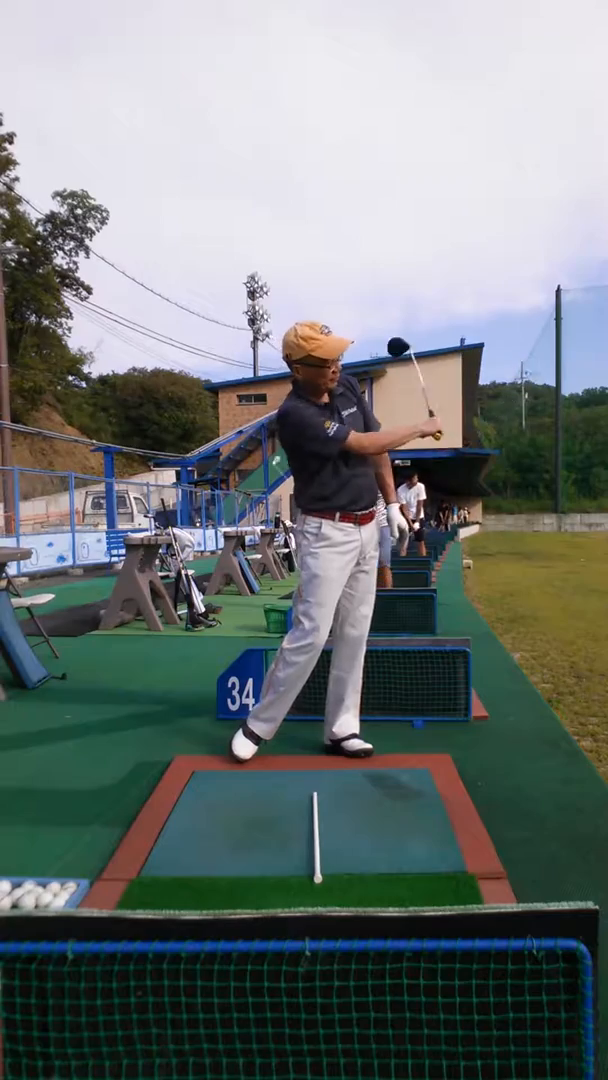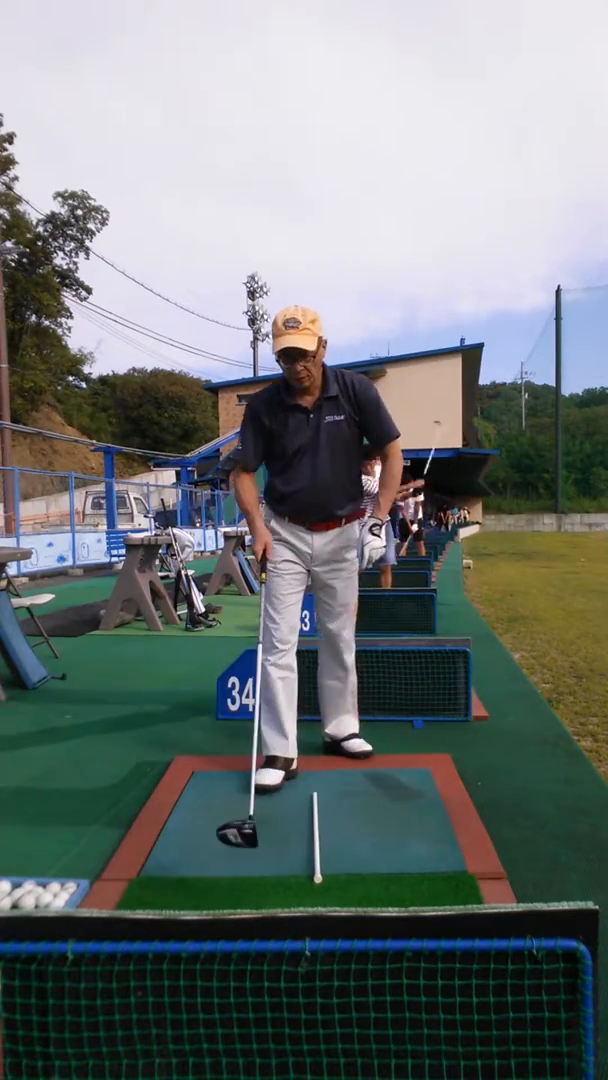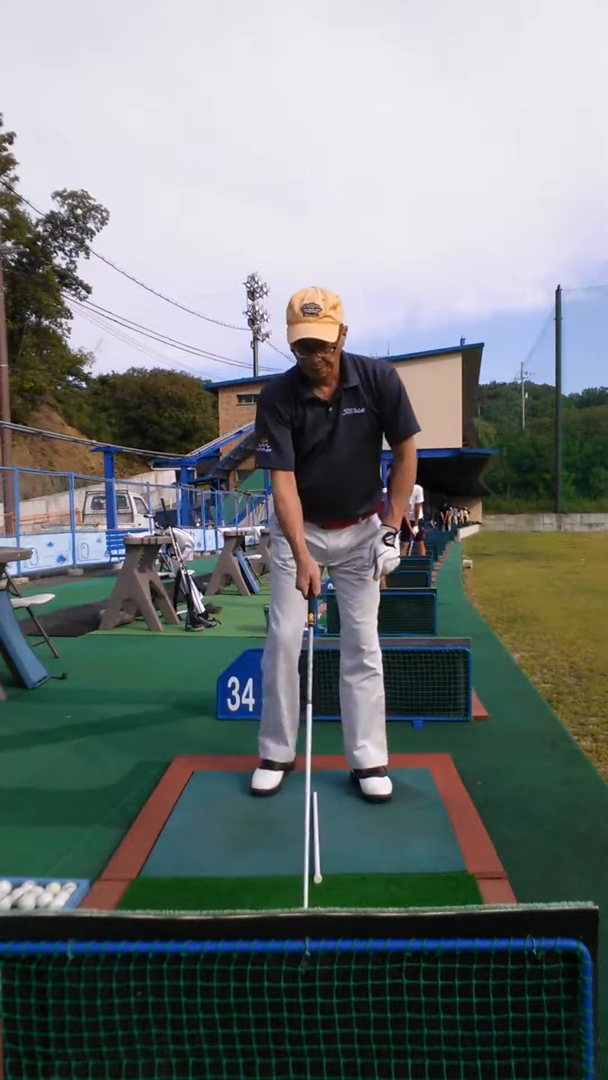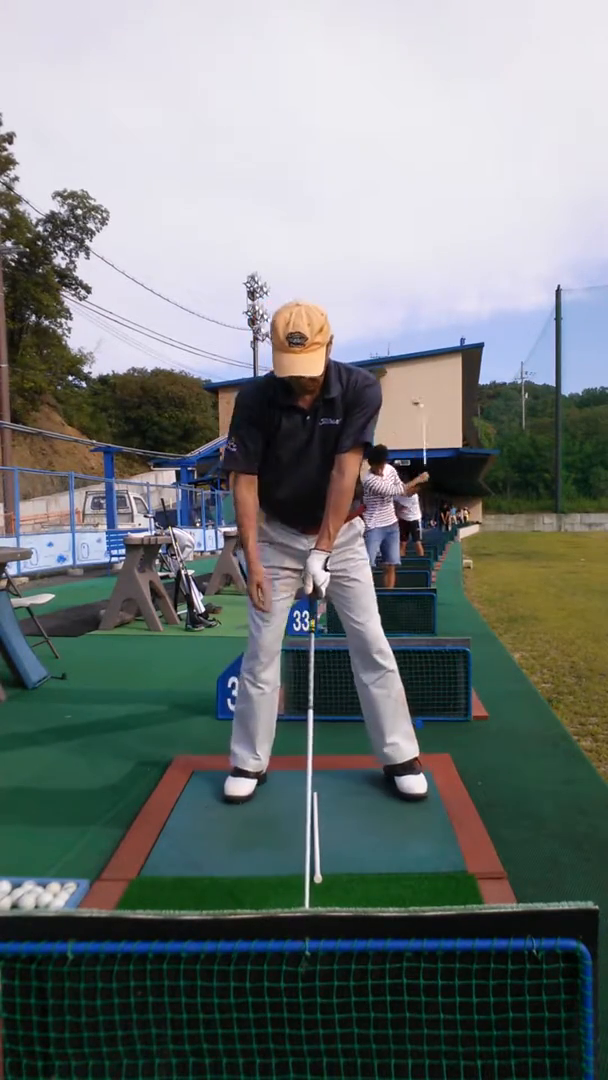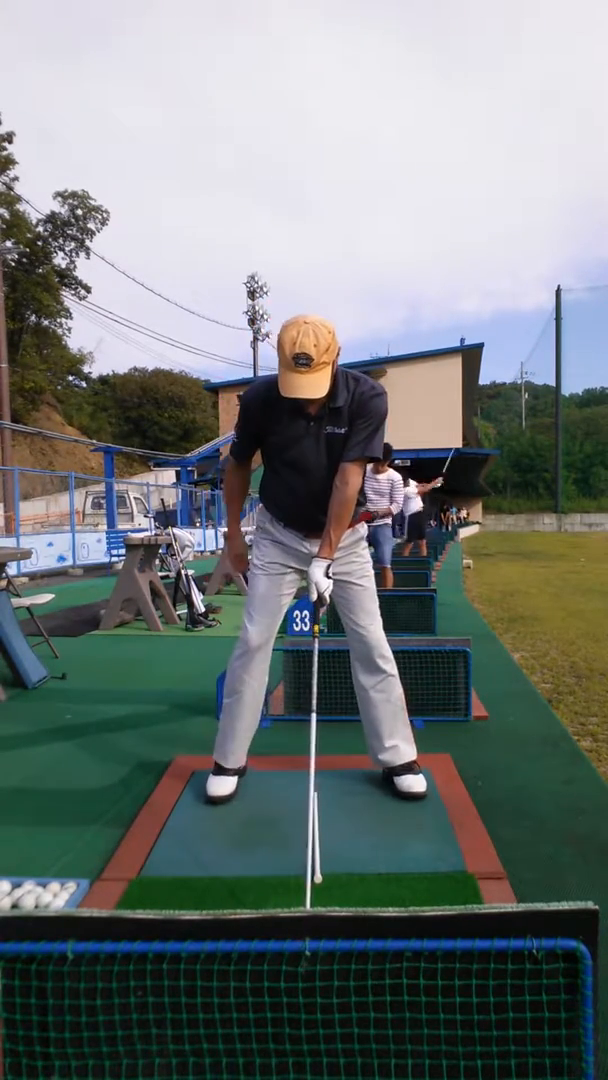
dt=1s
person 1, frame 1
left shoulder: (348, 388)
right shoulder: (295, 414)
left elbow: (374, 440)
right elbow: (360, 445)
left wrist: (392, 503)
right wrist: (421, 428)
left hip: (367, 528)
right hip: (327, 533)
left knee: (355, 633)
right knee: (311, 634)
left ankle: (342, 728)
right ankle: (258, 726)
person 1, frame 2
left shoulder: (357, 389)
right shoulder: (262, 405)
left elbow: (392, 454)
right elbow: (244, 473)
left wrist: (378, 521)
right wrist: (257, 527)
left hip: (342, 534)
right hip: (284, 534)
left knee: (339, 638)
right knee: (279, 642)
left ankle: (340, 728)
right ankle: (279, 752)
person 1, frame 3
left shoulder: (379, 379)
right shoulder: (276, 396)
left elbow: (405, 453)
right elbow: (282, 481)
left wrist: (391, 529)
right wrist: (302, 557)
left hip: (360, 530)
right hip: (298, 529)
left knee: (362, 644)
right knee: (283, 639)
left ankle: (368, 760)
right ankle: (275, 753)
person 1, frame 4
left shoulder: (361, 389)
right shoulder: (254, 399)
left elbow: (345, 471)
right elbow: (244, 481)
left wrist: (323, 549)
right wrist: (252, 558)
left hip: (342, 532)
right hip: (276, 535)
left knee: (370, 641)
right knee: (261, 648)
left ankle: (400, 756)
right ankle: (249, 762)
person 1, frame 5
left shoulder: (367, 397)
right shoulder: (259, 399)
left elbow: (348, 480)
right elbow: (238, 464)
left wrist: (326, 557)
right wrist: (233, 533)
left hip: (344, 537)
right hip: (277, 535)
left knee: (371, 644)
right knee: (253, 642)
left ankle: (397, 758)
right ankle: (228, 759)
